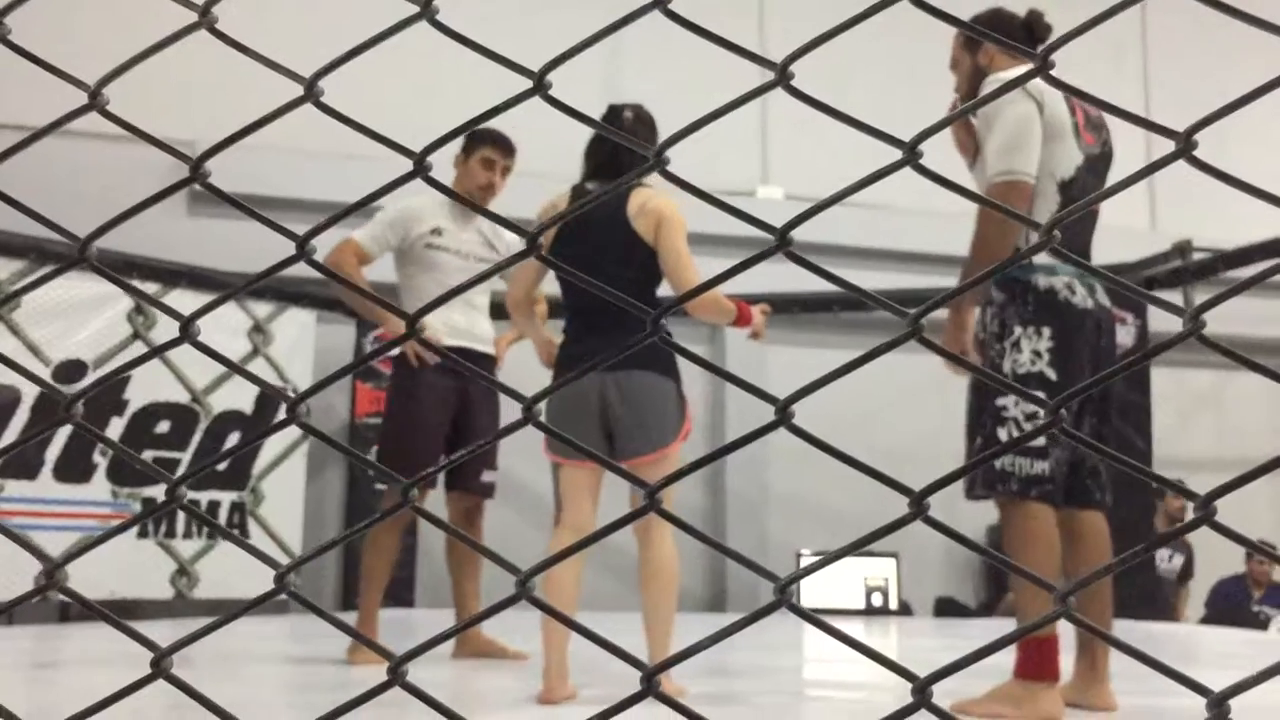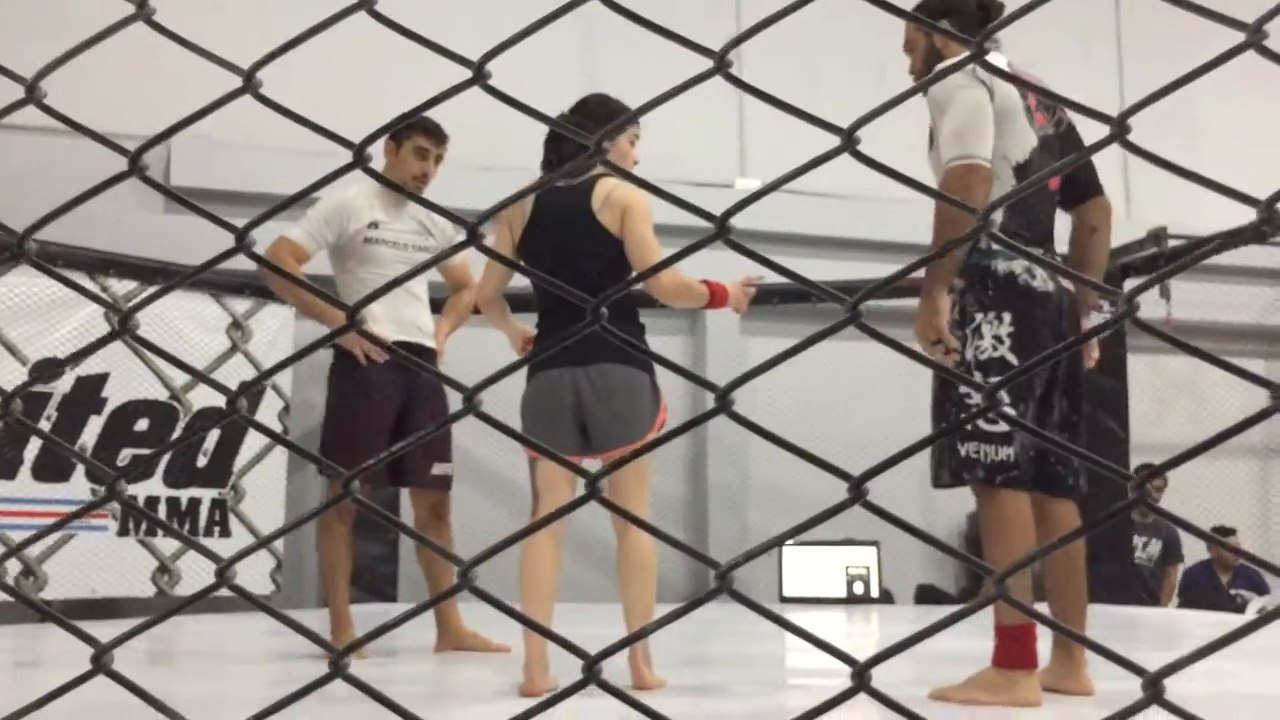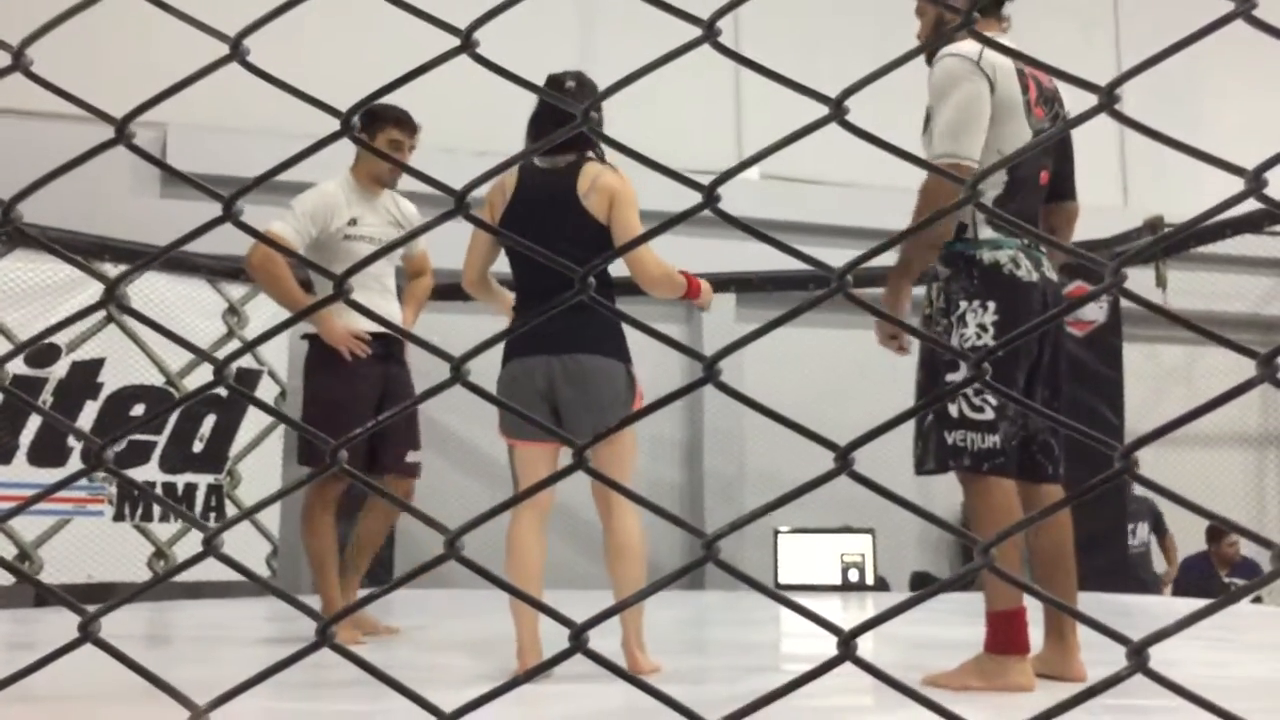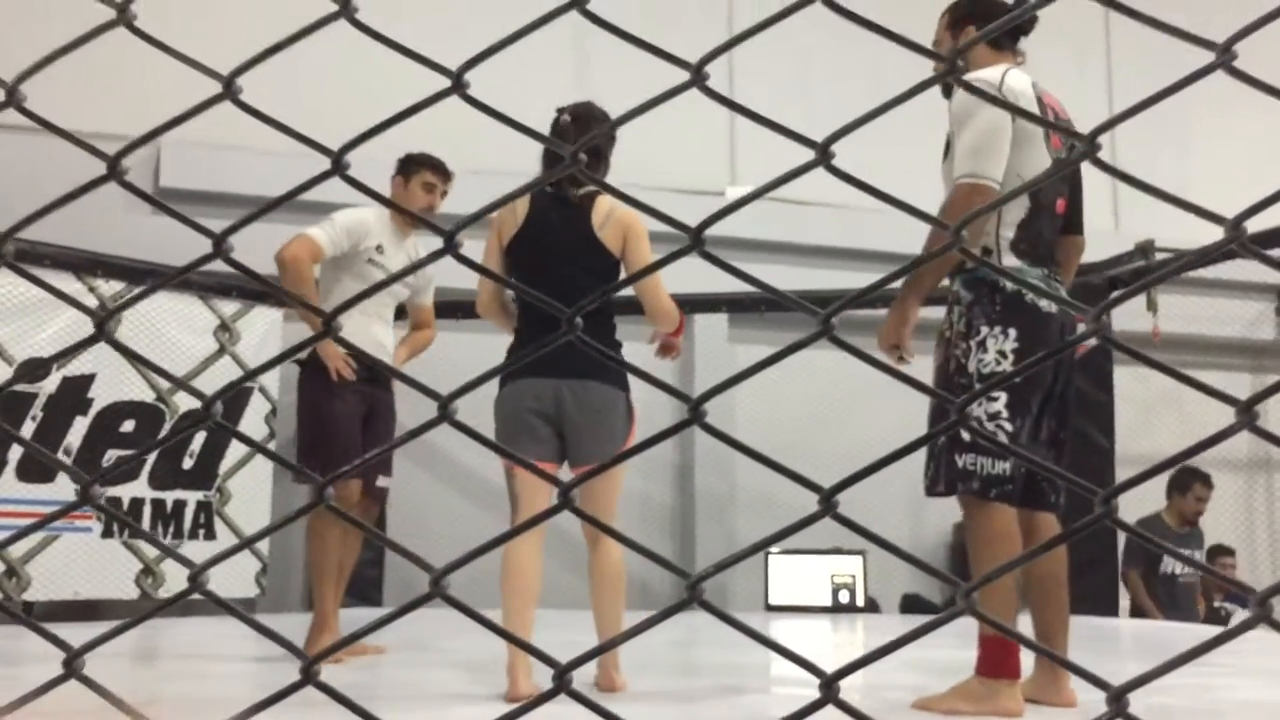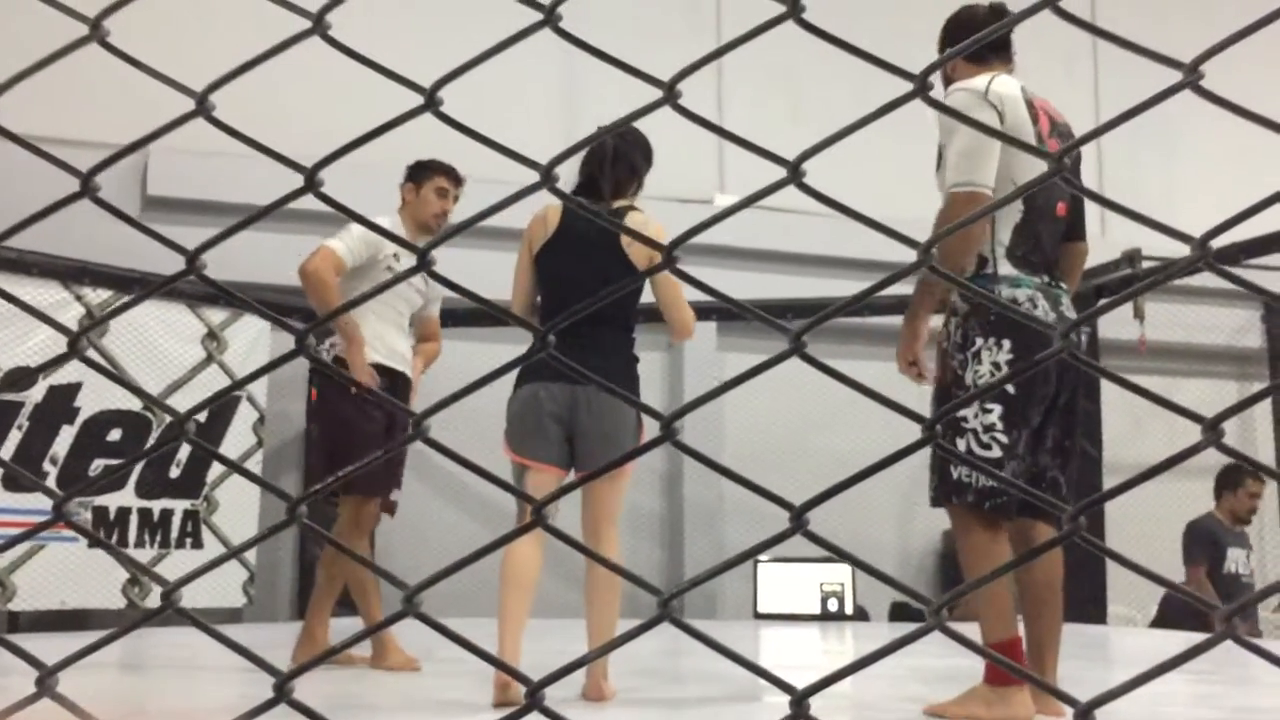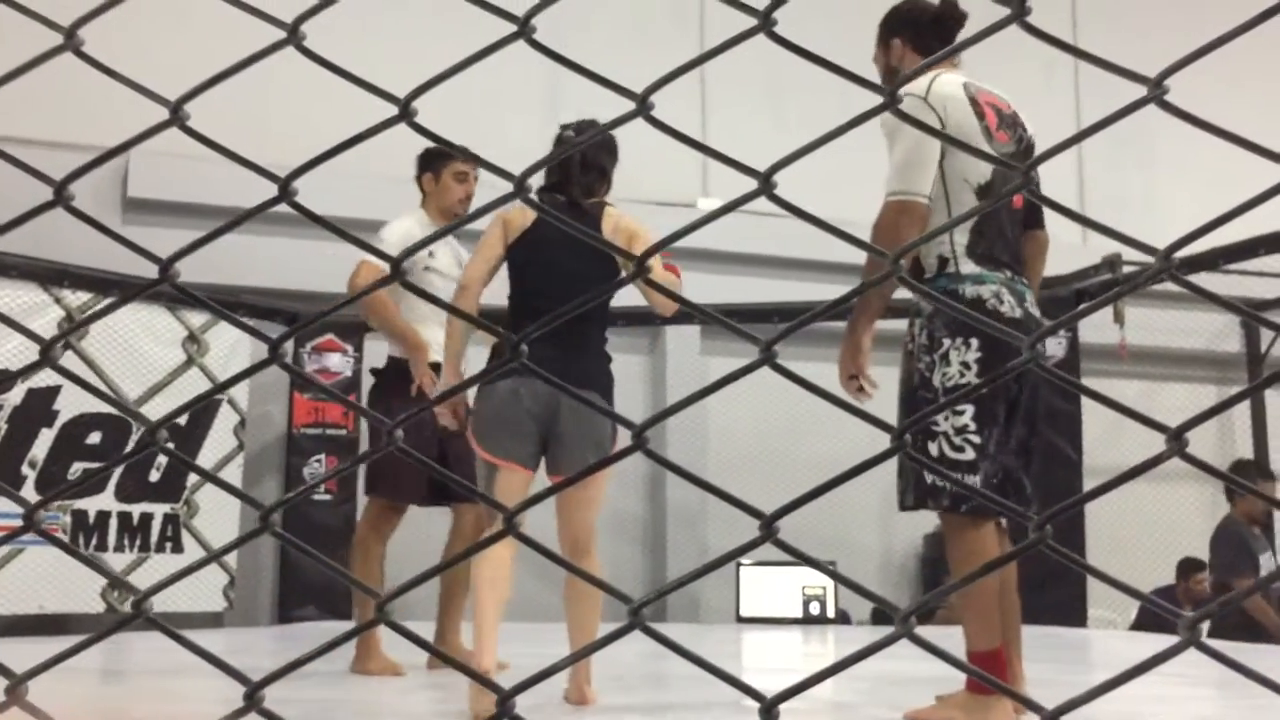
dt=0.7s
person 1, frame 1
left shoulder: (1009, 90)
right shoulder: (1082, 112)
left elbow: (1010, 203)
left wrist: (963, 303)
right wrist: (975, 154)
left hip: (1033, 302)
right hip: (1085, 306)
left knee: (1022, 486)
right knee: (1078, 494)
person 1, frame 2
left shoulder: (960, 77)
right shoulder: (1039, 97)
left elbow: (966, 183)
right elbow: (1095, 212)
left wrist: (932, 292)
right wrist: (1080, 310)
left hip: (996, 291)
right hip: (1050, 295)
left knee: (995, 475)
right knee: (1049, 481)
left ankle: (1014, 667)
right ankle: (1069, 661)
person 1, frame 3
left shoulder: (963, 60)
right shoulder: (1041, 82)
left elbow: (952, 182)
right elbow: (1063, 206)
left wrist: (899, 284)
left hip: (979, 277)
right hip: (1035, 280)
left knee: (982, 461)
right knee: (1036, 466)
left ankle: (1006, 653)
right ankle: (1062, 646)
person 1, frame 4
left shoulder: (983, 86)
right shoulder: (1052, 110)
left elbow: (971, 201)
left wrist: (908, 299)
left hip: (996, 305)
right hip: (1047, 311)
left knee: (982, 487)
right knee: (1034, 495)
person 1, frame 5
left shoulder: (970, 95)
right shoulder: (1053, 118)
left elbow: (967, 207)
right elbow: (1074, 245)
left wrist: (918, 314)
left hip: (995, 314)
right hip: (1050, 320)
left knee: (971, 497)
right knee: (1032, 506)
person 1, frame 6
left shoulder: (917, 96)
right shoulder: (1004, 110)
left elbow: (905, 216)
right elbow: (1035, 237)
left wrist: (859, 328)
left hip: (961, 313)
right hip: (1014, 313)
left knee: (961, 503)
right knee: (989, 504)
person 2, frame 1
left shoulder: (556, 209)
right shoulder: (655, 206)
left elbow: (517, 301)
right elbow: (693, 297)
left wrist: (542, 341)
right wrist: (747, 316)
left hip: (577, 376)
right hip: (645, 375)
left knee: (572, 525)
right knee: (655, 525)
left ankle: (555, 674)
right ankle: (661, 671)
person 2, frame 2
left shoulder: (525, 204)
right shoulder: (622, 195)
left elbow: (487, 296)
right elbow: (661, 284)
left wrist: (515, 333)
right wrist: (725, 295)
left hip: (551, 371)
right hip: (618, 368)
left knee: (548, 518)
right knee: (632, 518)
left ankle: (536, 667)
right ankle: (641, 663)
person 2, frame 3
left shoulder: (507, 185)
right shoulder: (607, 180)
left elbow: (473, 278)
right elbow: (649, 275)
right wrist: (695, 288)
left hip: (527, 355)
right hip: (595, 353)
left knee: (530, 505)
right knee: (618, 502)
left ankle: (528, 649)
right ankle: (635, 646)
person 2, frame 4
left shoulder: (514, 210)
right shoulder: (620, 215)
left elbow: (487, 303)
right elbow: (659, 310)
right wrist: (675, 330)
left hip: (527, 381)
right hip: (596, 381)
left knee: (526, 524)
right knee: (602, 529)
left ankle: (518, 670)
right ankle: (609, 666)
person 2, frame 5
left shoulder: (545, 220)
right shoulder: (645, 231)
left elbow: (521, 309)
right elbow: (683, 327)
right wrist: (638, 315)
left hip: (541, 384)
right hip: (609, 389)
left knee: (528, 523)
right knee: (602, 536)
left ankle: (507, 665)
right ankle: (598, 675)
person 2, frame 6
left shoulder: (513, 213)
right shoulder: (621, 227)
left elbow: (466, 292)
right elbow: (665, 303)
left wrist: (450, 378)
right wrist: (665, 270)
left hip: (512, 383)
right hip: (583, 389)
left knee: (500, 529)
right knee: (580, 543)
left ankle: (484, 667)
person 3, frame 1
left shoulder: (503, 239)
right shoulder: (414, 213)
right elbow: (339, 262)
left wrist: (507, 340)
right wrist: (392, 323)
left hip: (480, 371)
right hip: (426, 363)
left knee: (469, 505)
right knee: (403, 499)
left ankle: (469, 633)
right ankle: (365, 632)
person 3, frame 2
left shoulder: (437, 223)
right shoulder: (347, 205)
left elbow: (465, 288)
right elbow: (275, 263)
left wrist: (443, 330)
right wrist: (338, 323)
left hip: (423, 365)
right hip: (367, 361)
left knee: (433, 499)
right knee: (345, 497)
left ankle: (450, 627)
right ankle: (341, 630)
person 3, frame 3
left shoulder: (404, 212)
right shoulder: (325, 201)
left elbow: (422, 274)
right elbow: (260, 259)
left wrist: (407, 320)
right wrist: (321, 318)
left hip: (391, 355)
right hip: (343, 353)
left knee: (397, 486)
right knee: (330, 482)
left ankle: (347, 595)
right ankle: (332, 612)
person 3, frame 4
left shoulder: (419, 261)
right shoulder: (357, 223)
left elbow: (424, 326)
right elbow: (291, 257)
left wrist: (399, 354)
right wrist: (323, 333)
left hip: (378, 380)
right hip: (334, 371)
left knee: (366, 504)
right knee: (342, 493)
left ankle: (329, 629)
right ankle: (323, 628)
person 3, frame 5
left shoulder: (430, 272)
right shoulder: (372, 234)
left elbow: (430, 338)
right elbow: (315, 269)
left wrist: (416, 367)
right wrist: (352, 341)
left hip: (394, 391)
right hip: (353, 384)
left knee: (363, 515)
right knee: (360, 510)
left ankle: (313, 637)
right ankle: (382, 641)
person 3, frame 6
left shoulder: (458, 253)
right shoulder: (406, 232)
right elbow: (362, 287)
right wrist: (417, 345)
right hip: (410, 385)
left knee: (474, 515)
right knee: (384, 513)
left ankle: (448, 641)
right ankle: (367, 647)
